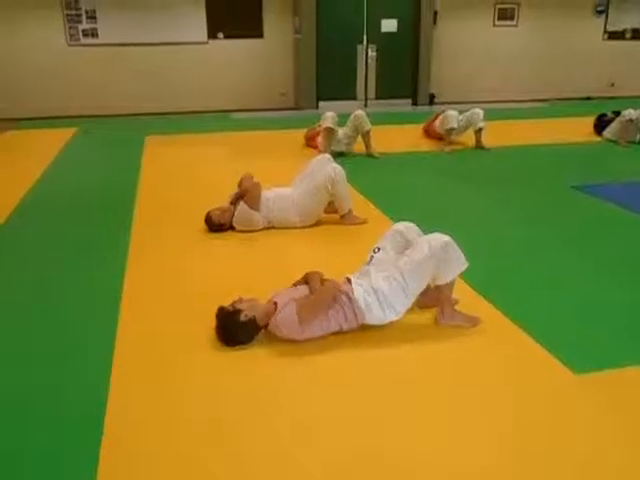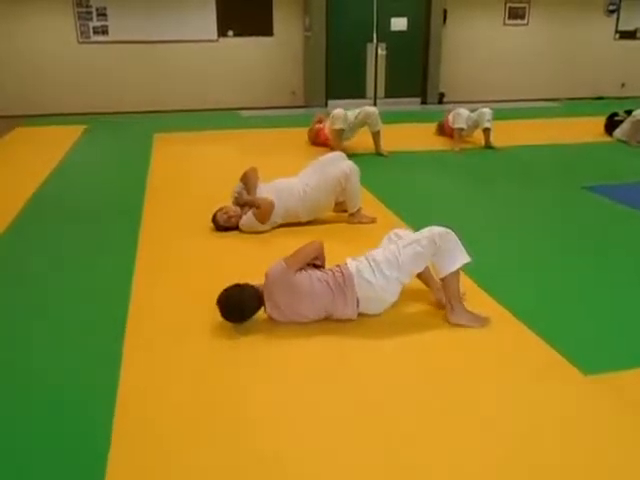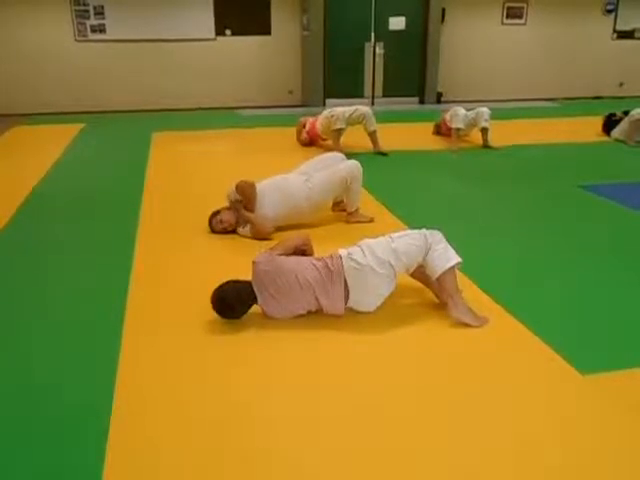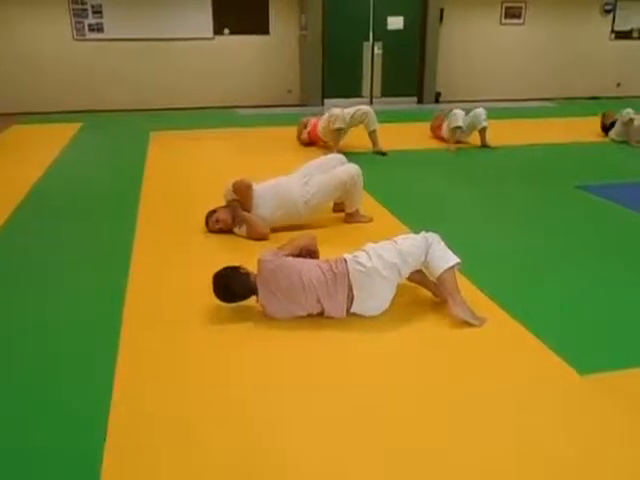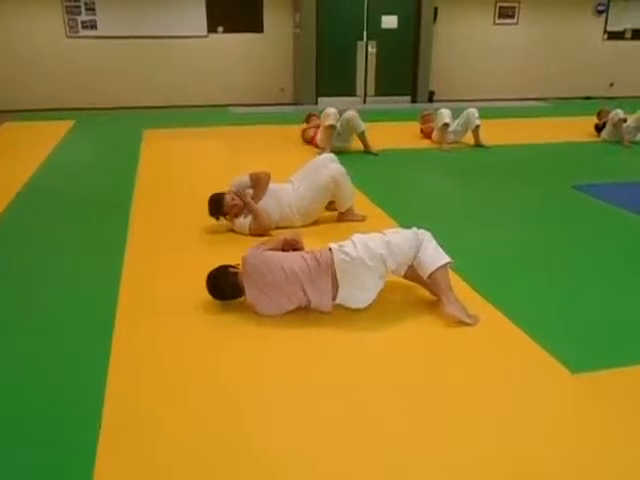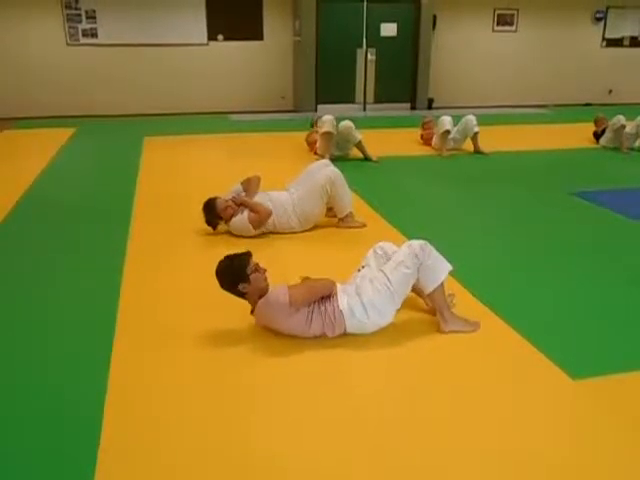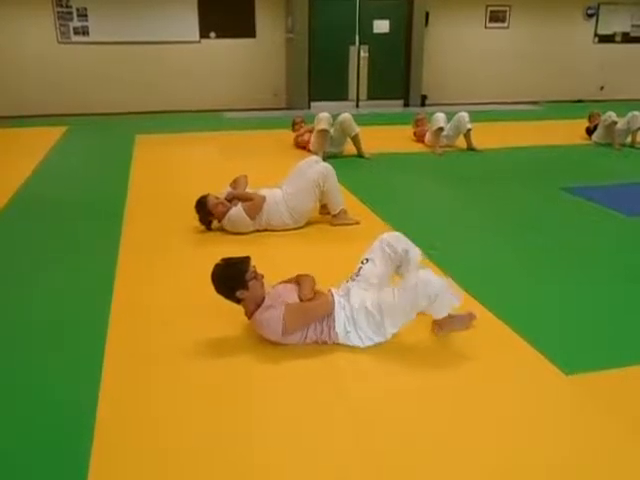
dt=0.7s
person 1, frame 1
left shoulder: (276, 303)
right shoulder: (287, 322)
left elbow: (314, 277)
right elbow: (331, 289)
left wrist: (311, 281)
right wrist: (318, 284)
left hip: (359, 285)
right hip: (374, 300)
left knee: (404, 230)
right knee: (440, 244)
left ankle: (429, 293)
right ankle: (447, 313)
person 1, frame 2
left shoulder: (277, 313)
right shoulder: (276, 278)
right elbow: (316, 246)
left wrist: (315, 269)
left hip: (364, 301)
right hip: (363, 280)
left knee: (400, 236)
right knee: (440, 236)
left ankle: (440, 293)
right ankle: (455, 309)
person 1, frame 3
left shoulder: (272, 310)
right shoulder: (262, 267)
right elbow: (302, 239)
left hip: (358, 298)
right hip: (355, 267)
left knee: (405, 250)
right knee: (431, 238)
left ankle: (443, 292)
right ankle: (456, 303)
person 1, frame 4
left shoulder: (271, 310)
right shoulder: (268, 265)
right elbow: (309, 240)
left hip: (360, 303)
right hip: (359, 273)
left knee: (403, 260)
right knee: (428, 241)
left ankle: (442, 294)
right ankle: (455, 301)
person 1, frame 5
left shoulder: (261, 306)
right shoulder: (252, 261)
right elbow: (293, 237)
left hip: (349, 295)
left knee: (398, 253)
right knee: (419, 238)
left ankle: (438, 290)
right ankle: (449, 299)
person 1, frame 6
left shoulder: (262, 309)
right shoulder: (272, 303)
right elbow: (327, 286)
left wrist: (307, 286)
right wrist: (312, 284)
left hip: (349, 298)
right hip: (361, 310)
left knee: (384, 249)
right knee: (419, 249)
left ankle: (431, 299)
right ankle: (447, 317)
person 1, frame 7
left shoulder: (264, 298)
right shoulder: (268, 322)
left elbow: (304, 279)
right elbow: (325, 306)
left wrist: (304, 290)
right wrist: (310, 294)
left hip: (348, 296)
right hip: (357, 325)
left knee: (392, 241)
right knee: (425, 282)
left ankle: (427, 299)
right ankle: (444, 321)
person 2, frame 1
left shoulder: (236, 203)
right shoulder: (242, 218)
left elbow: (248, 178)
right elbow: (255, 186)
left wrist: (237, 194)
right wrist: (238, 195)
left hip: (294, 195)
right hip: (301, 209)
left knee: (325, 159)
right knee: (334, 171)
left ankle: (330, 204)
right ankle: (347, 215)
person 2, frame 2
left shoulder: (240, 193)
right shoulder: (247, 223)
left elbow: (252, 171)
right elbow: (268, 205)
left wrist: (250, 197)
right wrist: (250, 200)
left hip: (300, 184)
right hip: (306, 200)
left knee: (339, 157)
right knee: (349, 169)
left ankle: (340, 204)
right ankle: (355, 214)
person 2, frame 3
left shoulder: (234, 197)
right shoulder: (244, 228)
left elbow: (246, 185)
right elbow: (267, 231)
right wrist: (247, 214)
left hip: (297, 179)
right hip: (307, 195)
left knee: (338, 158)
right knee: (353, 167)
left ankle: (338, 203)
right ankle: (353, 213)
person 2, frame 4
left shoulder: (231, 196)
right shoulder: (241, 227)
left elbow: (243, 184)
right elbow: (263, 232)
right wrist: (244, 214)
left hip: (296, 181)
right hip: (304, 200)
left knee: (338, 159)
right knee: (353, 172)
left ankle: (339, 203)
right ankle: (352, 214)
person 2, frame 5
left shoulder: (236, 188)
right shoulder: (239, 222)
left elbow: (264, 176)
right elbow: (267, 226)
left wrist: (253, 200)
right wrist: (250, 204)
left hip: (293, 188)
right hip: (300, 208)
left knee: (328, 159)
right knee: (336, 172)
left ankle: (333, 201)
right ankle: (346, 212)
person 2, frame 6
left shoulder: (233, 197)
right shoulder: (237, 224)
left elbow: (255, 179)
right elbow: (266, 213)
left wrist: (247, 199)
right wrist: (245, 202)
left hip: (291, 197)
right hip: (298, 214)
left knee: (324, 165)
right knee: (332, 175)
left ankle: (332, 208)
right ankle: (345, 218)
person 2, frame 7
left shoulder: (227, 201)
right shoulder: (233, 220)
left elbow: (242, 178)
right elbow: (260, 199)
left wrist: (236, 194)
right wrist: (238, 195)
left hip: (283, 196)
right hip: (291, 210)
left knee: (314, 161)
right knee: (324, 170)
left ankle: (325, 206)
right ankle: (338, 215)
